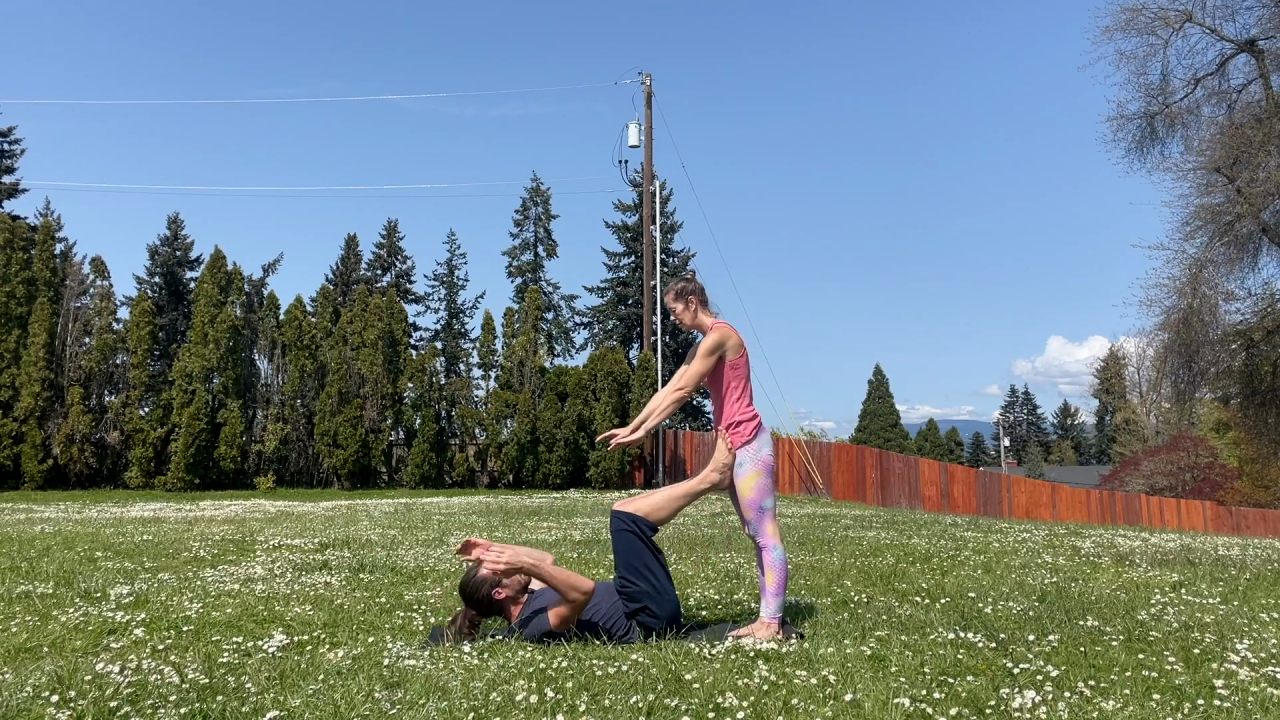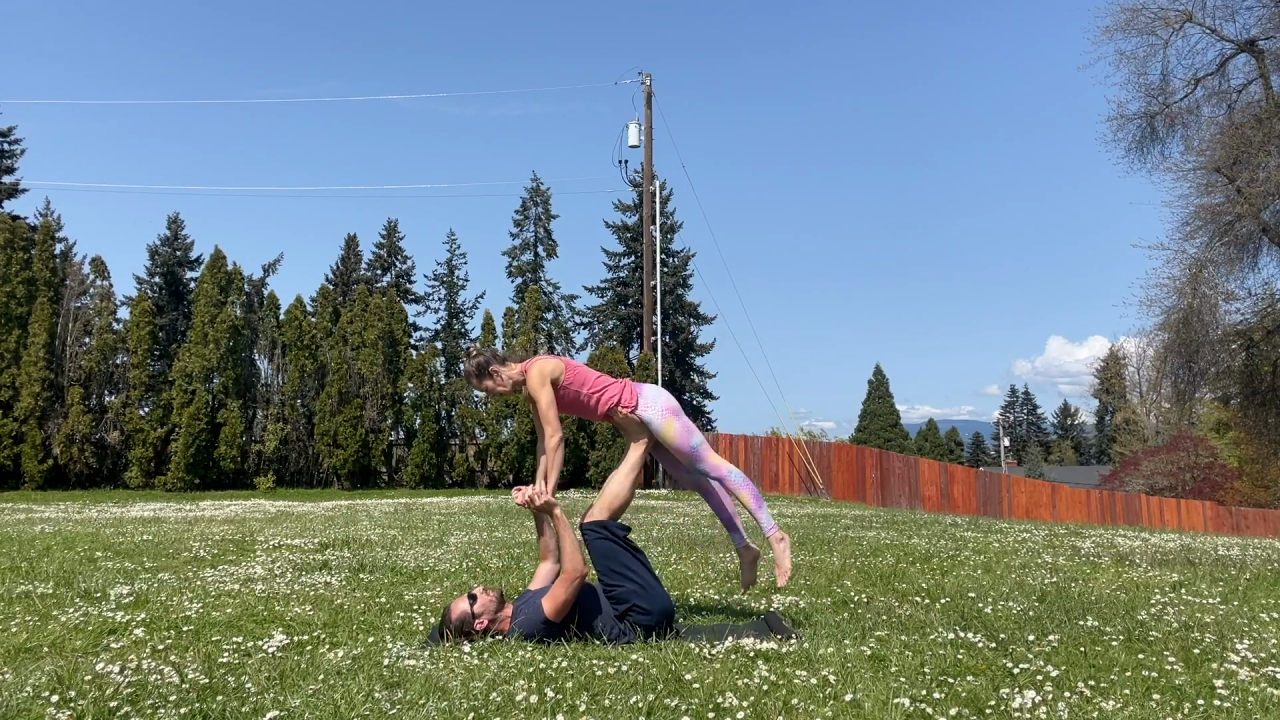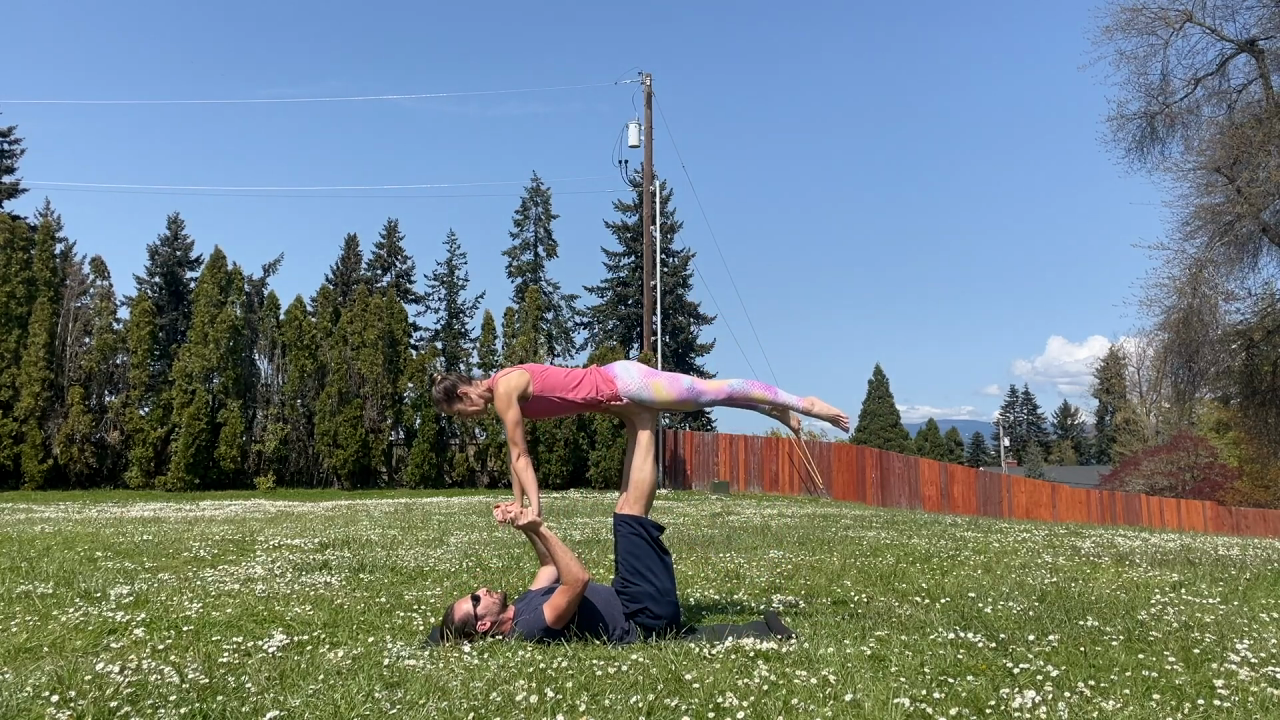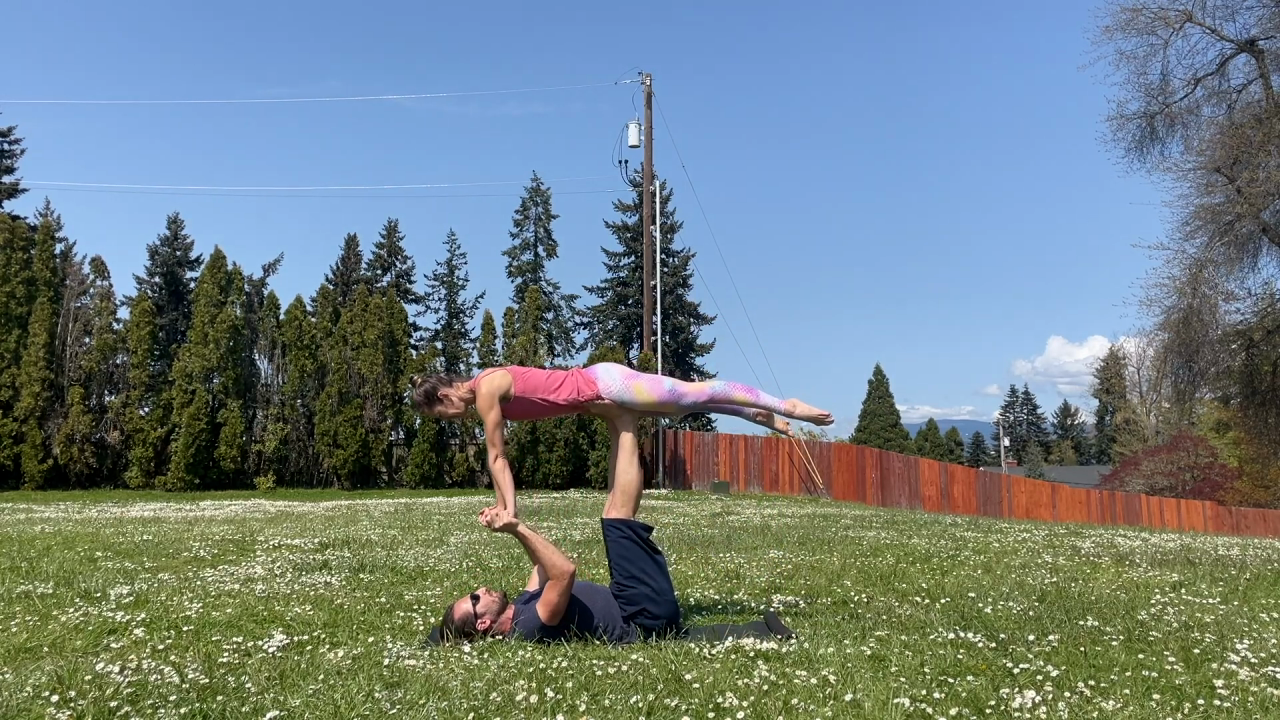
dt=1s
person 1, frame 1
left shoulder: (720, 335)
right shoulder: (703, 345)
left elbow: (682, 392)
right elbow: (667, 389)
left wrist: (643, 433)
right wrist: (630, 427)
left hip: (748, 443)
right hip: (735, 446)
left knee: (766, 534)
right knee: (756, 534)
left ankle: (772, 622)
right ankle: (766, 618)
person 1, frame 2
left shoulder: (535, 375)
right shoulder: (533, 382)
left elbow: (555, 438)
right elbow: (547, 440)
left wrist: (549, 491)
right wrist: (539, 490)
left hip: (647, 405)
right hip: (636, 416)
left knee: (712, 467)
right knee: (697, 480)
left ankle: (773, 535)
right ankle: (743, 549)
person 1, frame 3
left shoulder: (505, 388)
right shoulder: (505, 393)
left elbow: (520, 454)
right elbow: (517, 454)
left wrist: (536, 508)
right wrist: (518, 504)
left hip: (620, 385)
right hip: (617, 391)
left knee: (712, 392)
right knee: (705, 395)
left ankle: (802, 404)
right ankle: (774, 408)
person 1, frame 4
left shoulder: (487, 388)
right shoulder: (486, 394)
left elbow: (496, 456)
right elbow: (497, 455)
left wrist: (511, 509)
right wrist: (503, 506)
left hip: (601, 387)
right hip: (597, 396)
left knee: (695, 395)
right knee: (690, 401)
left ankle: (784, 406)
right ankle: (760, 415)
person 2, frame 1
left shoulder: (528, 604)
right shoulder: (536, 626)
left elbow: (547, 560)
right elbow: (585, 589)
left wrist: (494, 550)
right wrist: (528, 566)
left hip: (646, 616)
right hip: (648, 620)
left knee: (628, 513)
right knee: (625, 513)
left ankle: (706, 480)
right ankle: (709, 478)
person 2, frame 2
left shoulder: (523, 613)
right shoulder: (529, 626)
left elbow: (550, 562)
right elbow: (574, 572)
left wrist: (539, 514)
right wrist: (553, 511)
left hip: (641, 621)
right hip: (641, 619)
right knee: (594, 522)
person 2, frame 3
left shoulder: (524, 606)
right shoulder: (530, 627)
left elbow: (551, 566)
right elbow: (577, 580)
left wrist: (527, 528)
right wrist: (539, 528)
left hip: (644, 623)
right hip: (647, 617)
right knee: (629, 514)
person 2, frame 4
left shoulder: (521, 608)
right shoulder: (528, 627)
left elbow: (542, 565)
right elbow: (564, 571)
left wrist: (514, 529)
right wrist: (518, 528)
left hip: (645, 623)
right hip: (646, 619)
right knee: (616, 517)
